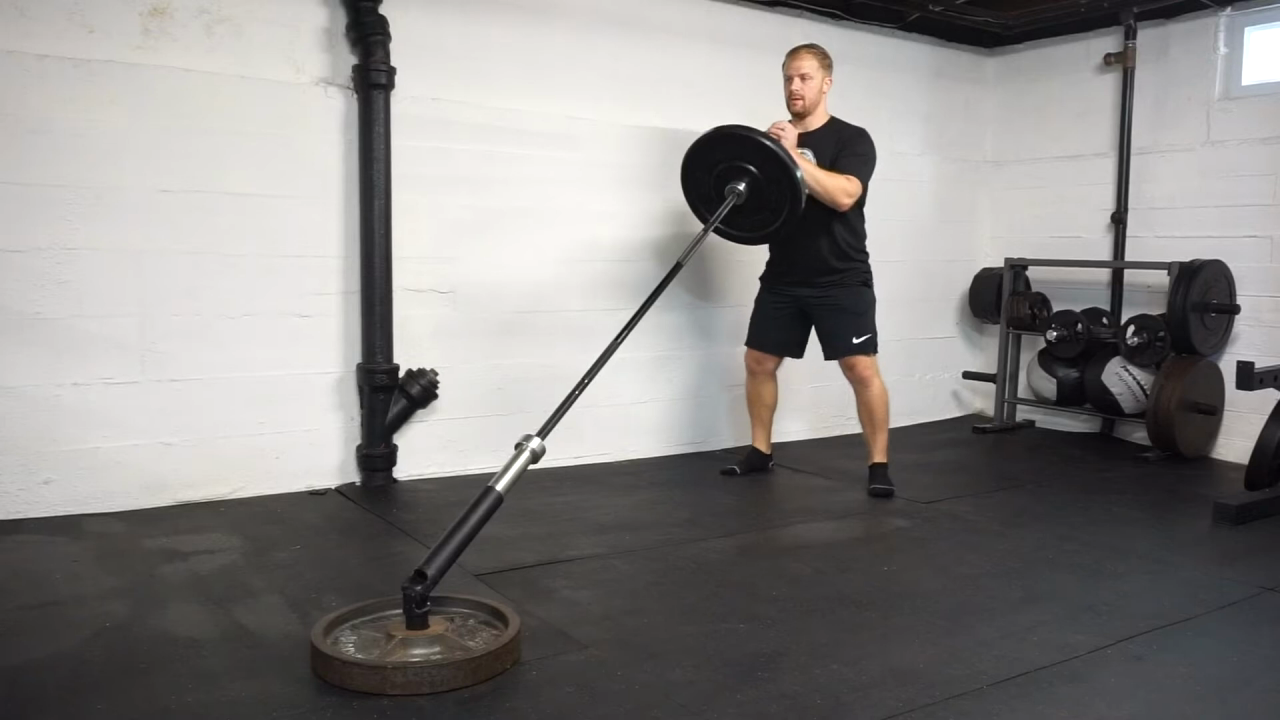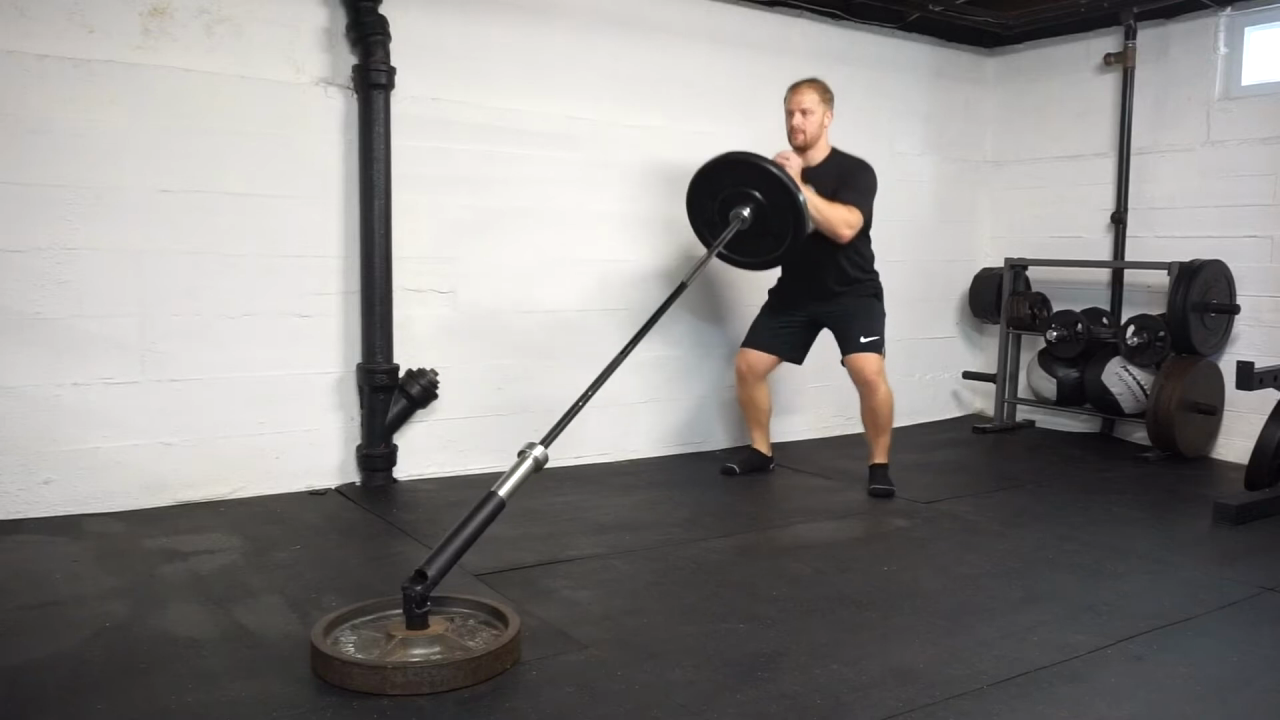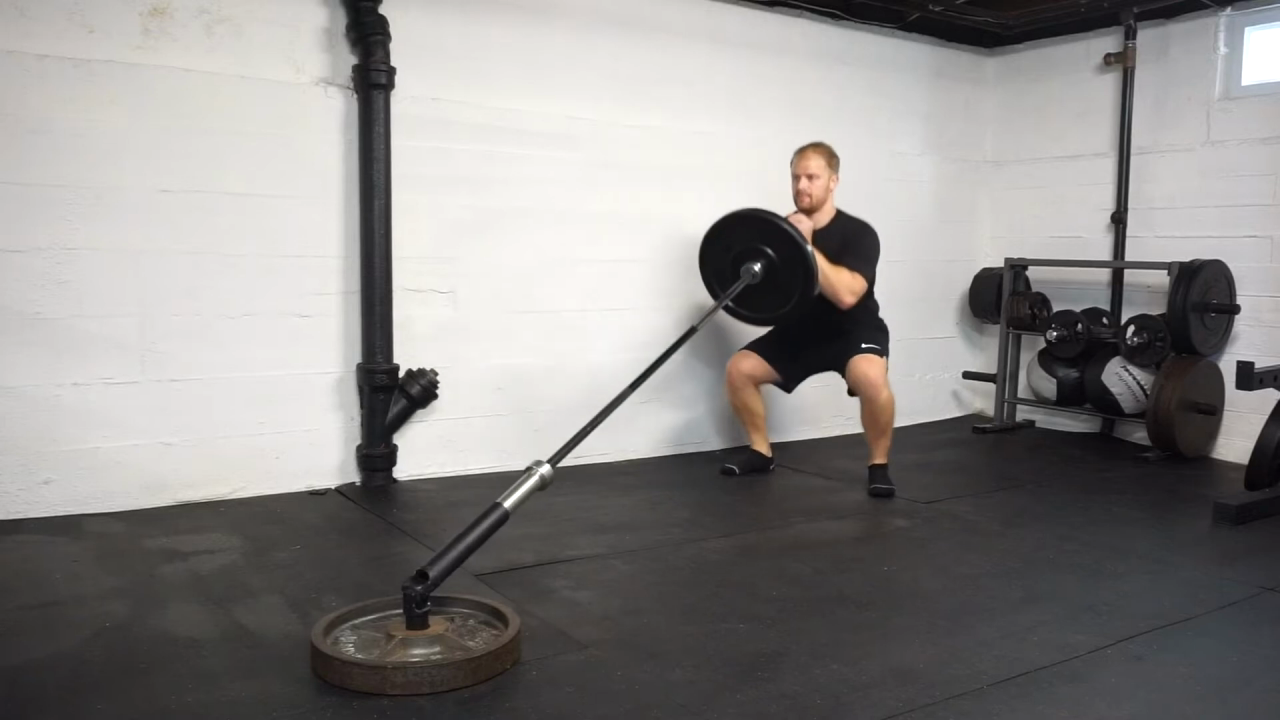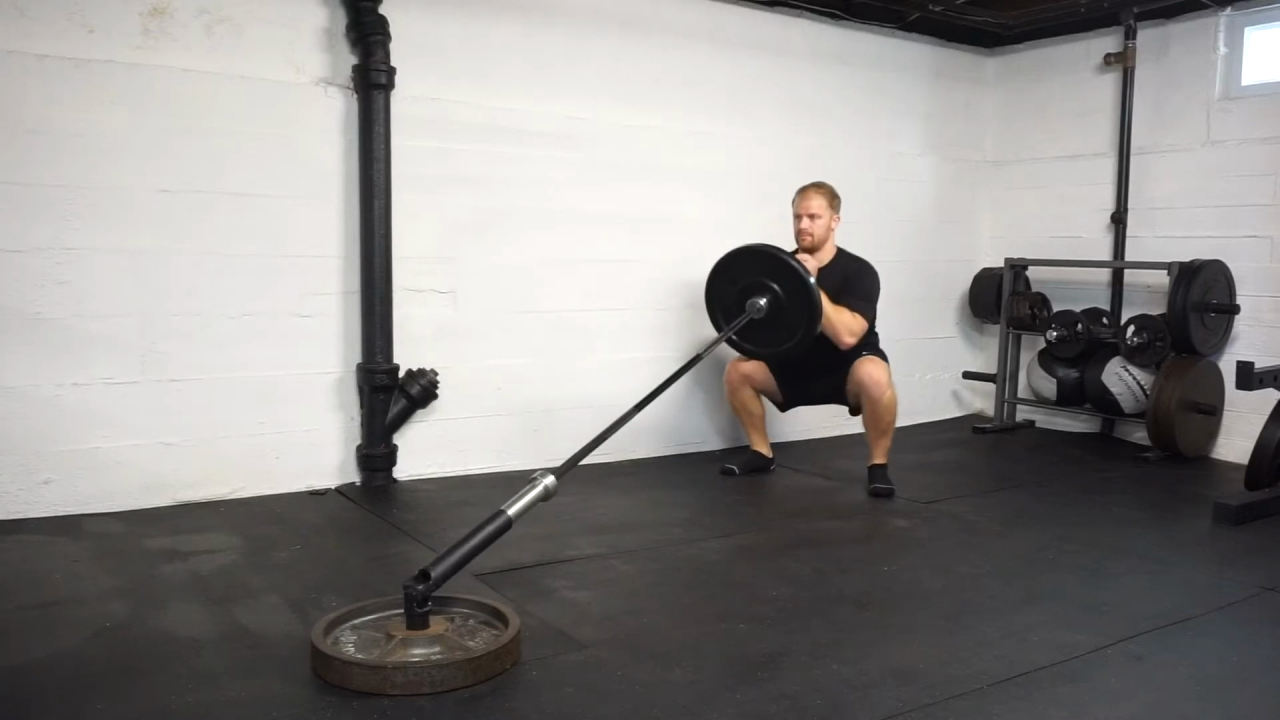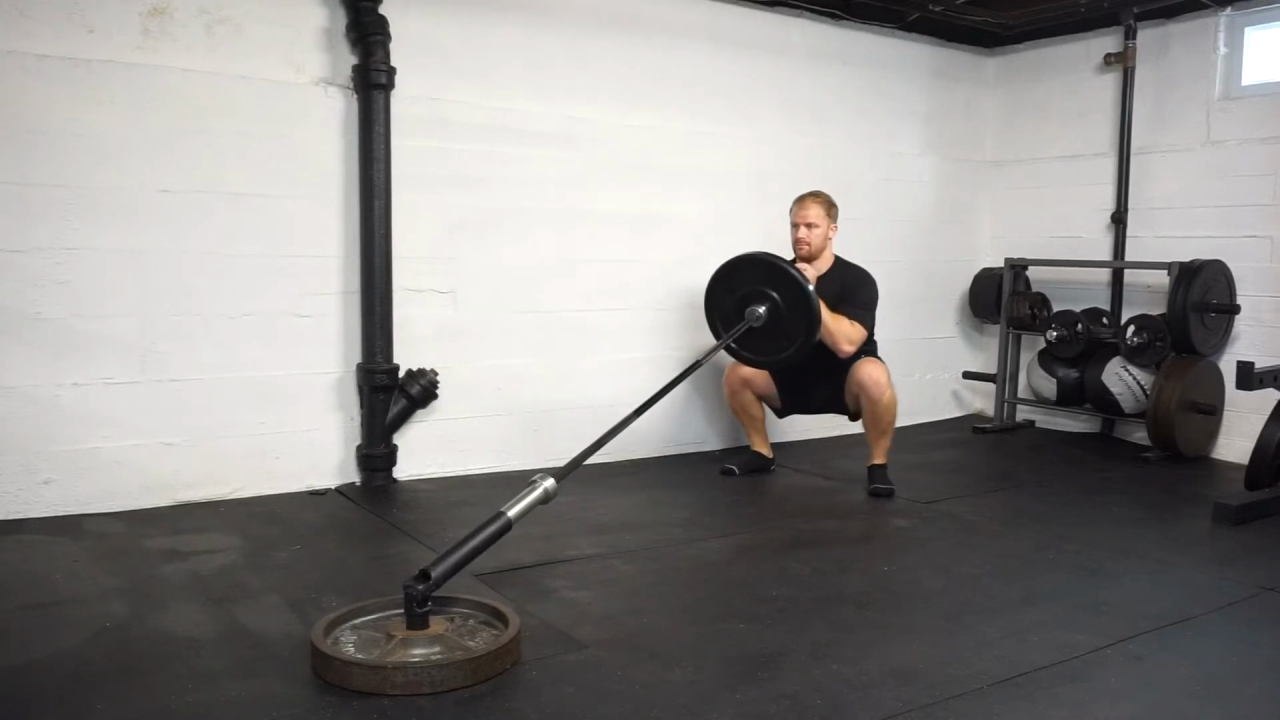
dt=0.4s
person 1, frame 1
left shoulder: (851, 138)
right shoulder: (773, 139)
left elbow: (843, 195)
left wrist: (794, 157)
left hip: (840, 278)
right hip: (783, 278)
left knee: (861, 370)
right knee: (758, 363)
left ankle: (878, 464)
right ankle: (761, 450)
person 1, frame 2
left shoulder: (854, 171)
right shoulder: (776, 171)
left elbow: (845, 227)
left wrist: (797, 186)
left hip: (850, 292)
right hip: (794, 291)
left knee: (868, 372)
right knee: (749, 364)
left ankle: (879, 464)
right ankle: (760, 450)
person 1, frame 3
left shoulder: (857, 234)
left elbow: (846, 295)
left wrist: (806, 247)
left hip: (853, 333)
right hip: (799, 332)
left knee: (870, 378)
right knee: (739, 370)
left ankle: (878, 465)
right ankle: (760, 451)
person 1, frame 4
left shoulder: (858, 272)
left elbow: (847, 336)
left hip: (848, 367)
right hip: (800, 364)
left knee: (874, 377)
right knee: (738, 372)
left ankle: (878, 465)
right ankle: (761, 452)
person 1, frame 5
left shoulder: (856, 280)
left elbow: (846, 345)
left hip: (845, 380)
right hip: (797, 375)
left knee: (873, 377)
right knee: (737, 375)
left ankle: (878, 466)
right ankle: (761, 453)
